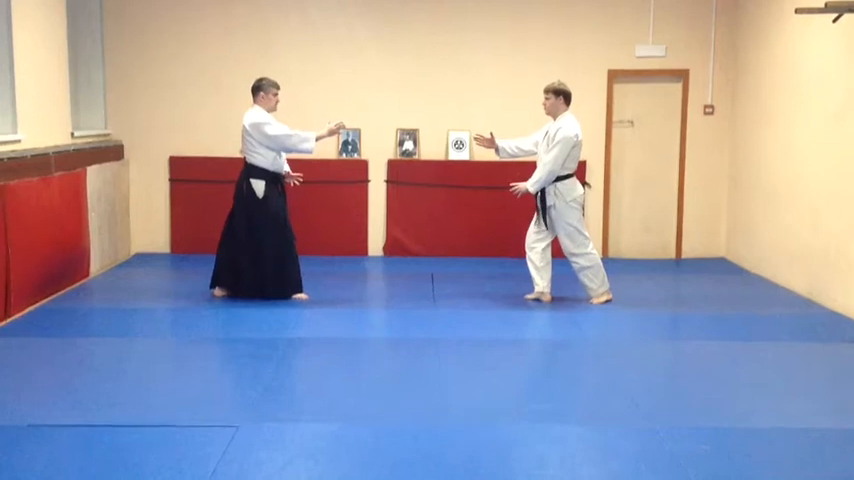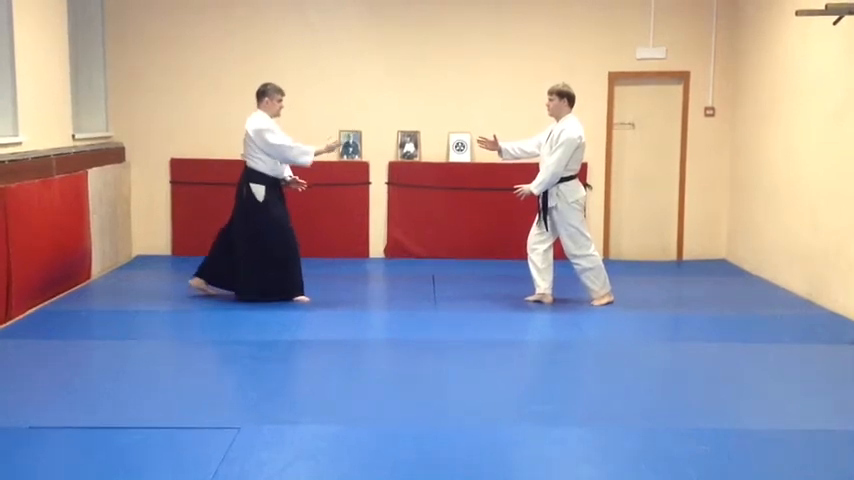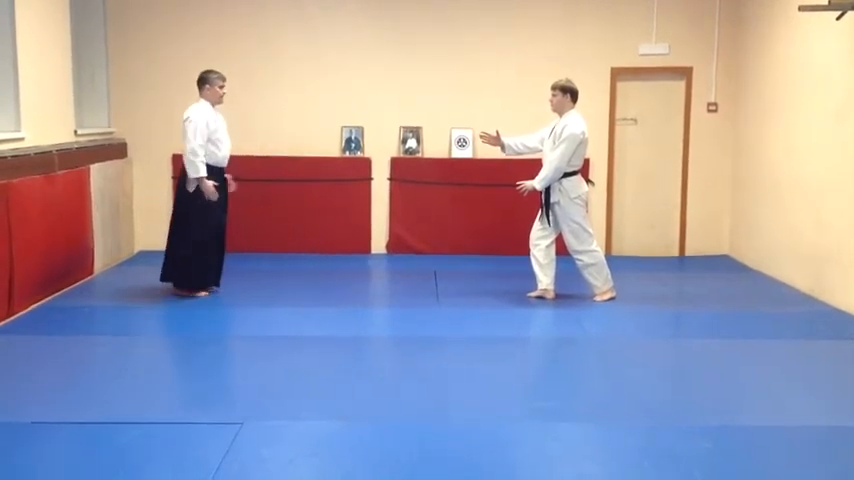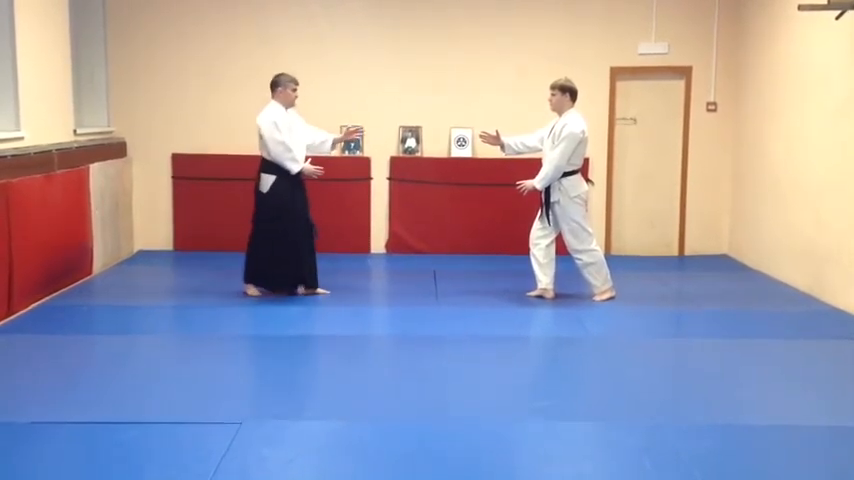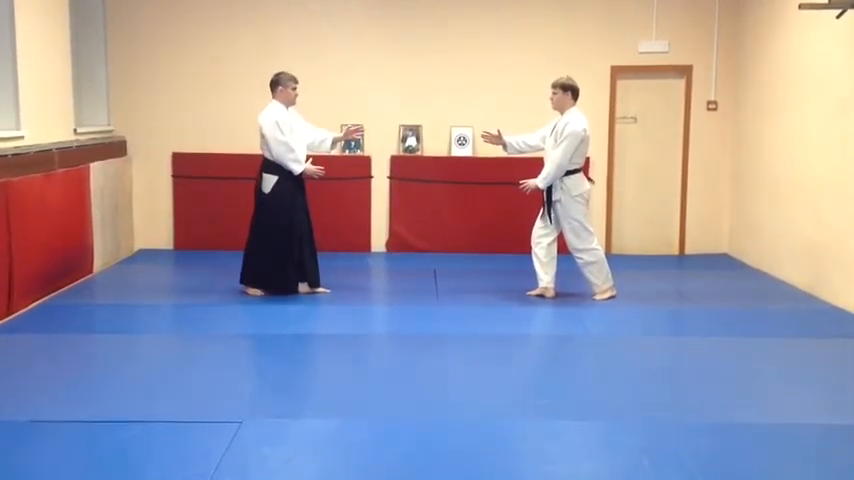
dt=1s
person 1, frame 1
left shoulder: (567, 129)
right shoulder: (553, 127)
left elbow: (551, 165)
right elbow: (528, 144)
left wrist: (530, 186)
right wrist: (498, 146)
left hip: (563, 194)
right hip: (551, 194)
left knee: (577, 245)
right knee: (536, 240)
left ankle: (601, 291)
right ankle: (543, 290)
person 1, frame 2
left shoulder: (571, 131)
right shoulder: (556, 129)
left elbow: (555, 167)
right elbow: (531, 146)
left wrist: (534, 188)
right wrist: (501, 148)
left hip: (566, 196)
right hip: (553, 196)
left knee: (579, 247)
right knee: (538, 242)
left ankle: (603, 292)
right ankle: (544, 292)
person 1, frame 3
left shoulder: (573, 127)
right shoulder: (559, 124)
left elbow: (558, 162)
right elbow: (534, 141)
left wrist: (536, 183)
right wrist: (503, 143)
left hip: (568, 192)
right hip: (555, 191)
left knee: (582, 243)
right knee: (540, 238)
left ankle: (605, 288)
right ankle: (546, 287)
person 1, frame 4
left shoulder: (573, 126)
right shoulder: (559, 123)
left elbow: (558, 161)
right elbow: (534, 141)
left wrist: (536, 183)
right wrist: (503, 143)
left hip: (568, 191)
right hip: (556, 191)
left knee: (581, 242)
right knee: (541, 237)
left ankle: (604, 288)
right ankle: (546, 287)
person 1, frame 5
left shoulder: (575, 124)
right shoulder: (560, 122)
left elbow: (560, 160)
right elbow: (536, 140)
left wrist: (539, 182)
right wrist: (505, 142)
left hip: (570, 189)
right hip: (558, 189)
left knee: (581, 241)
right knee: (542, 236)
left ankle: (605, 287)
right ankle: (546, 286)
person 2, frame 1
left shoulder: (260, 119)
right shoulder: (257, 120)
left elbow: (276, 148)
right elbow: (287, 139)
left wrist: (283, 172)
right wrist: (323, 134)
left hip: (262, 184)
right hip: (259, 186)
left knee: (242, 235)
right knee: (276, 237)
left ankle: (225, 285)
right ankle: (286, 288)
person 2, frame 2
left shoulder: (262, 123)
right shoulder: (261, 125)
left elbow: (276, 155)
right elbow: (287, 149)
left wrist: (288, 178)
right wrist: (321, 150)
left hip: (260, 188)
right hip: (259, 190)
left knee: (239, 236)
right knee: (280, 239)
left ankle: (207, 278)
right ankle: (288, 290)
person 2, frame 3
left shoulder: (214, 114)
right shoulder: (198, 114)
right elbow: (193, 150)
left wrist: (223, 175)
right wrist: (203, 181)
left hip: (212, 179)
right hip: (199, 181)
left knee: (212, 233)
right knee: (194, 233)
left ankle: (202, 281)
right ankle: (186, 284)
person 2, frame 4
left shoulder: (291, 115)
right shoulder: (269, 116)
left elbow: (309, 136)
right elbow: (279, 149)
left wrist: (339, 138)
right wrist: (301, 168)
left hip: (290, 180)
right hip: (274, 181)
left knee: (300, 231)
right knee: (267, 232)
left ankle: (303, 283)
right ankle: (253, 282)
person 2, frame 5
left shoulder: (291, 115)
right shoulder: (270, 116)
left elbow: (310, 135)
right elbow: (281, 149)
left wrist: (340, 137)
right wrist: (302, 168)
left hip: (290, 180)
right hip: (275, 181)
left knee: (299, 230)
right knee: (267, 231)
left ankle: (304, 281)
right ankle: (253, 282)
